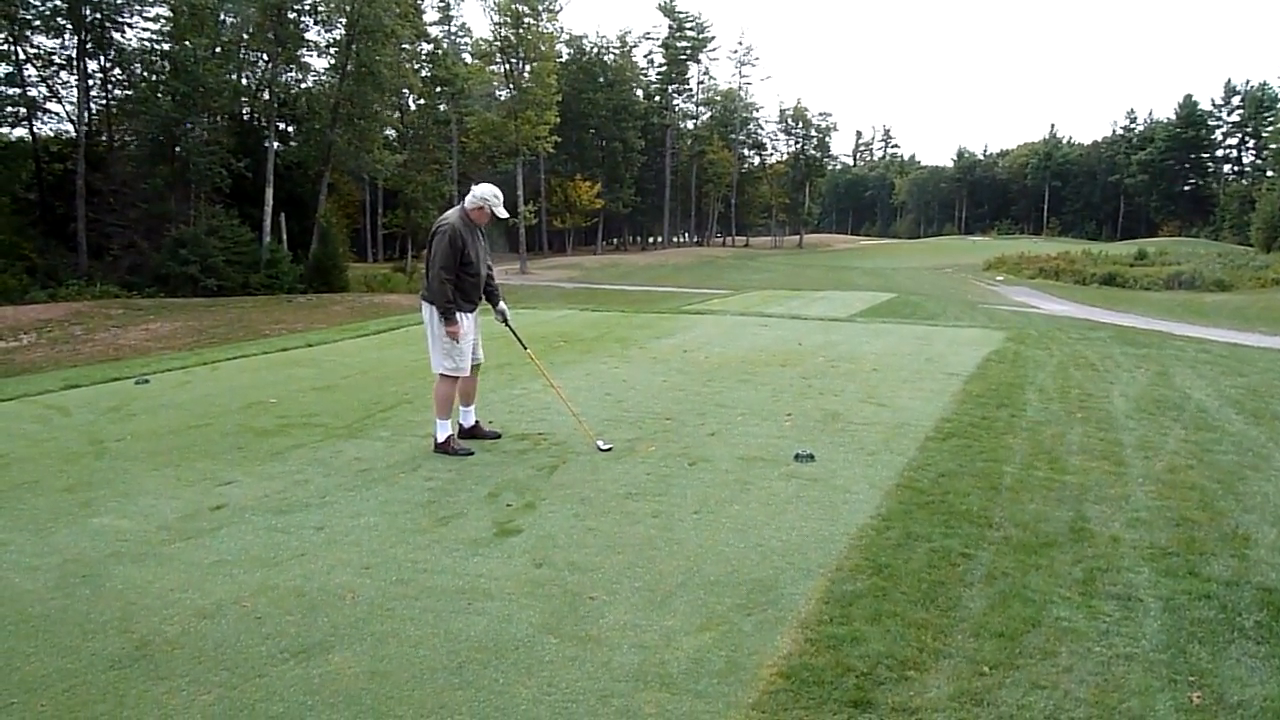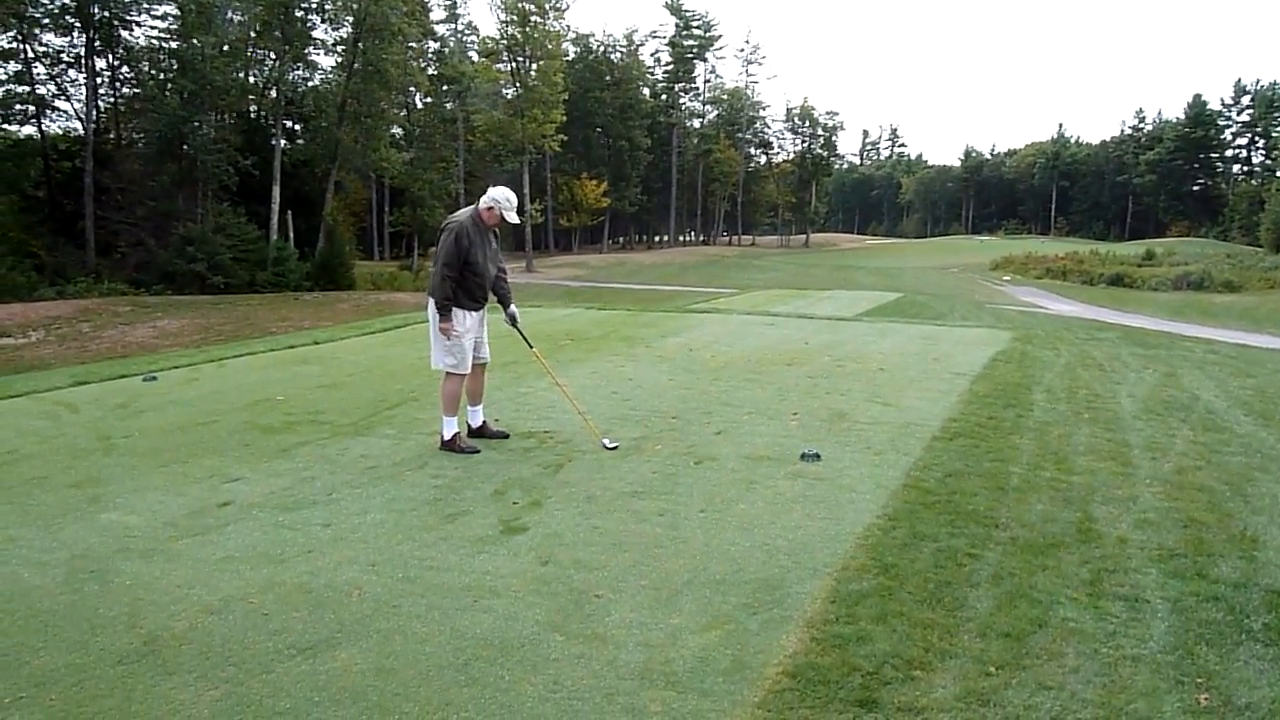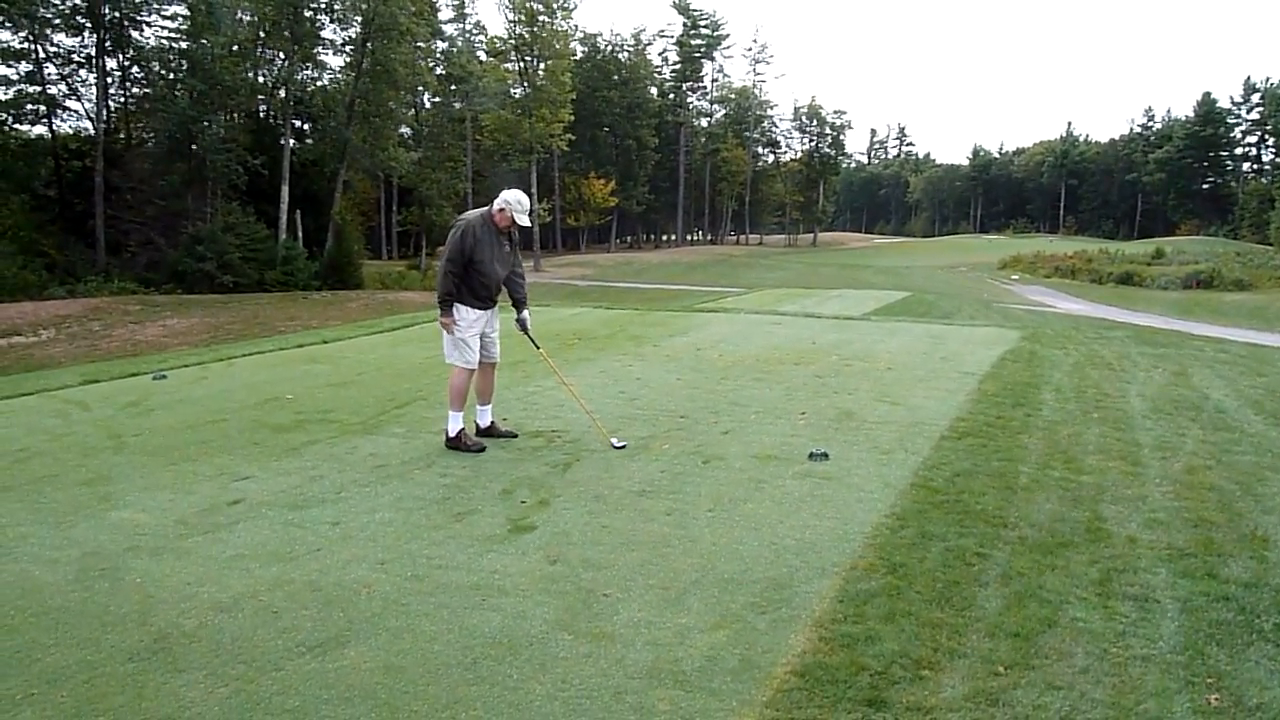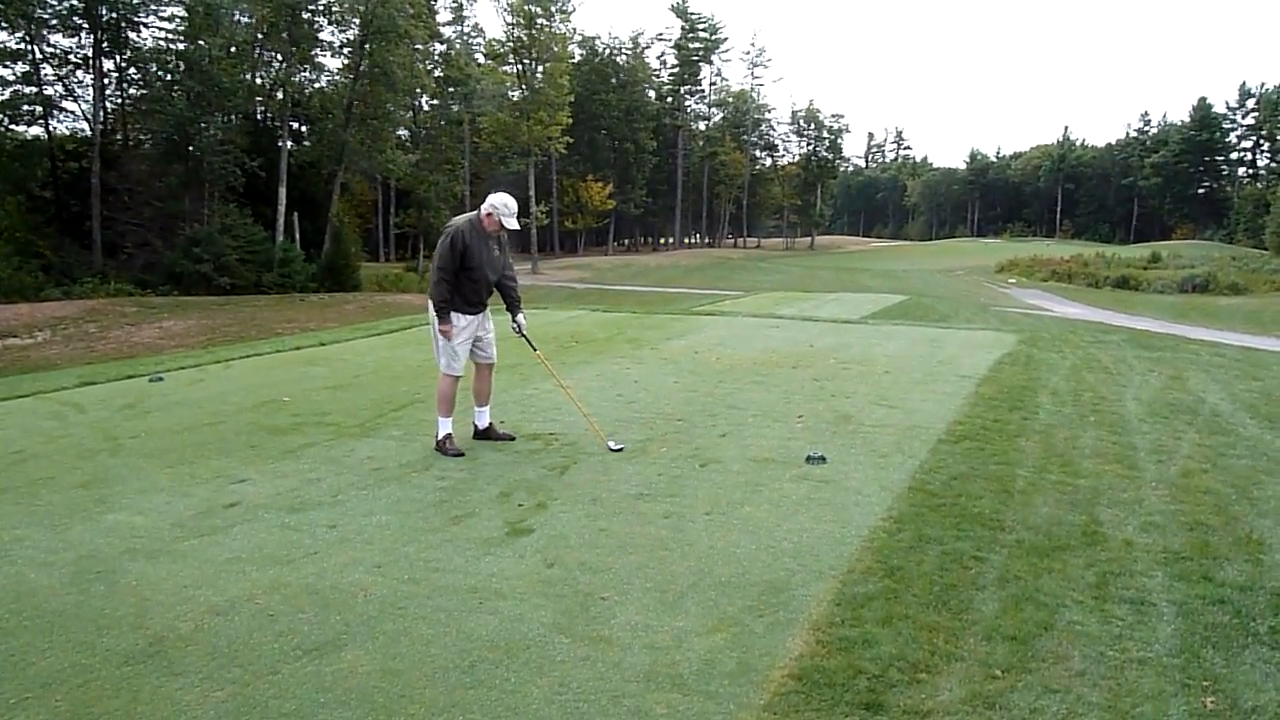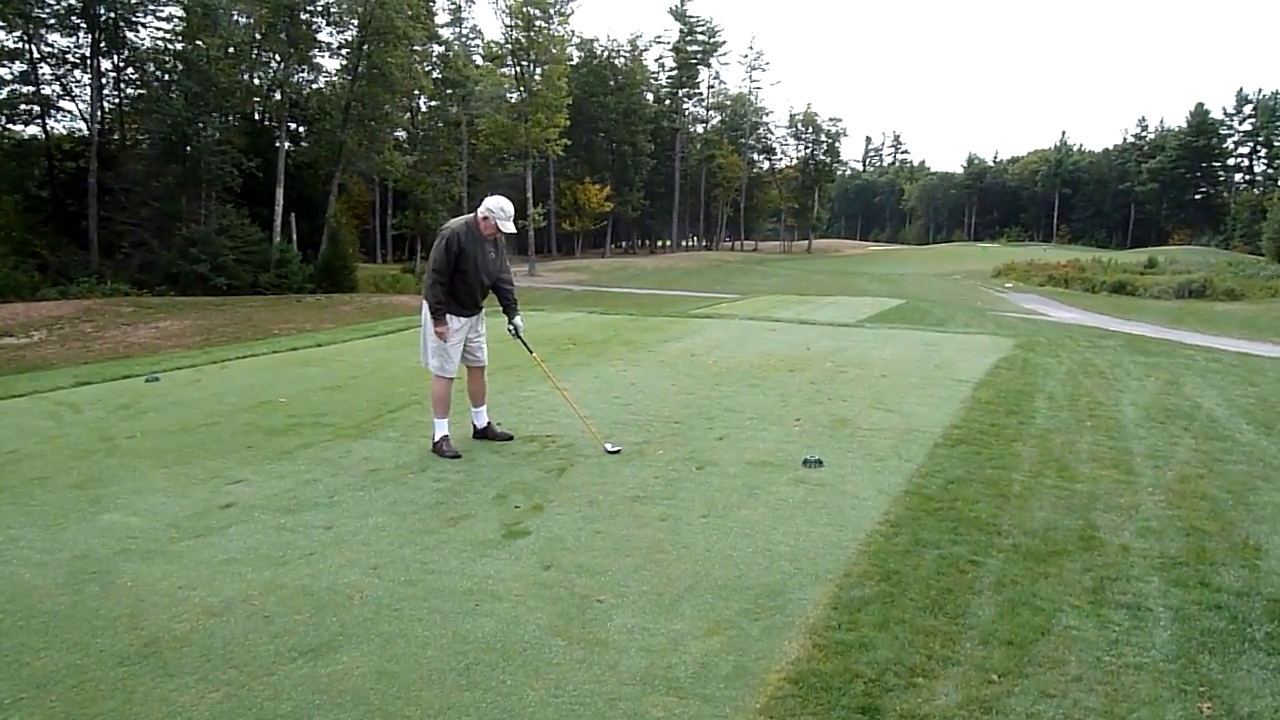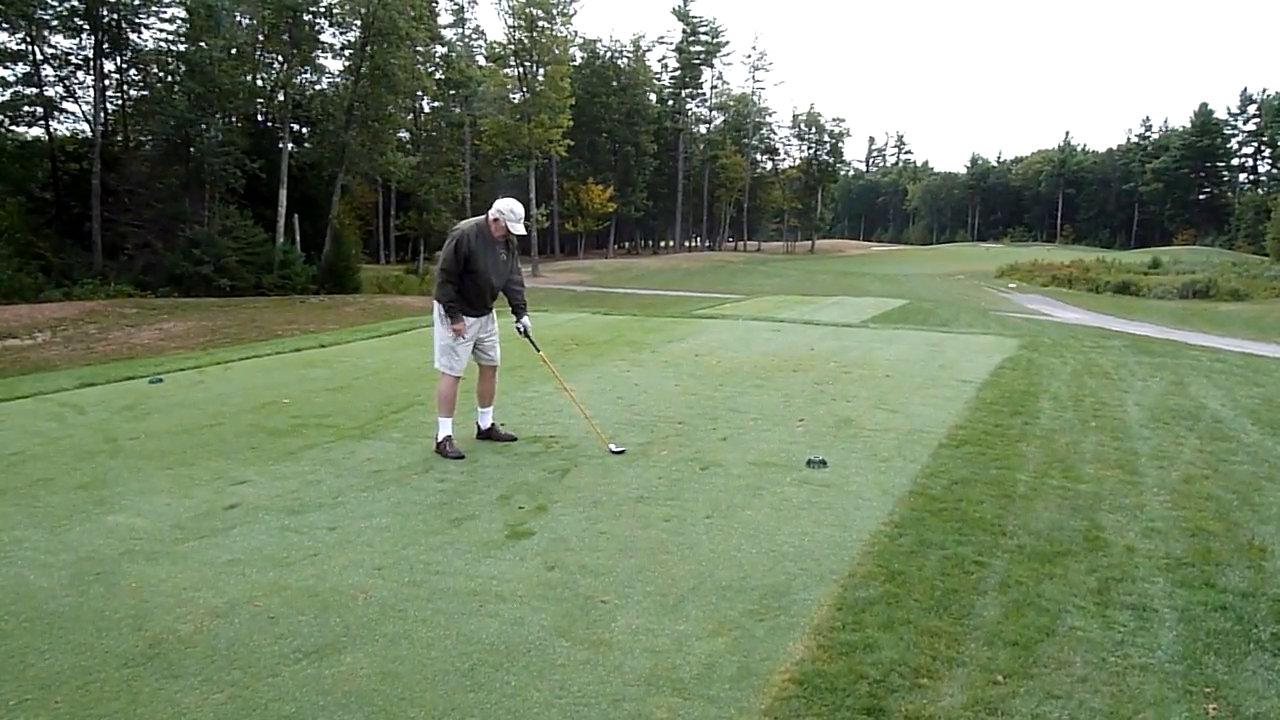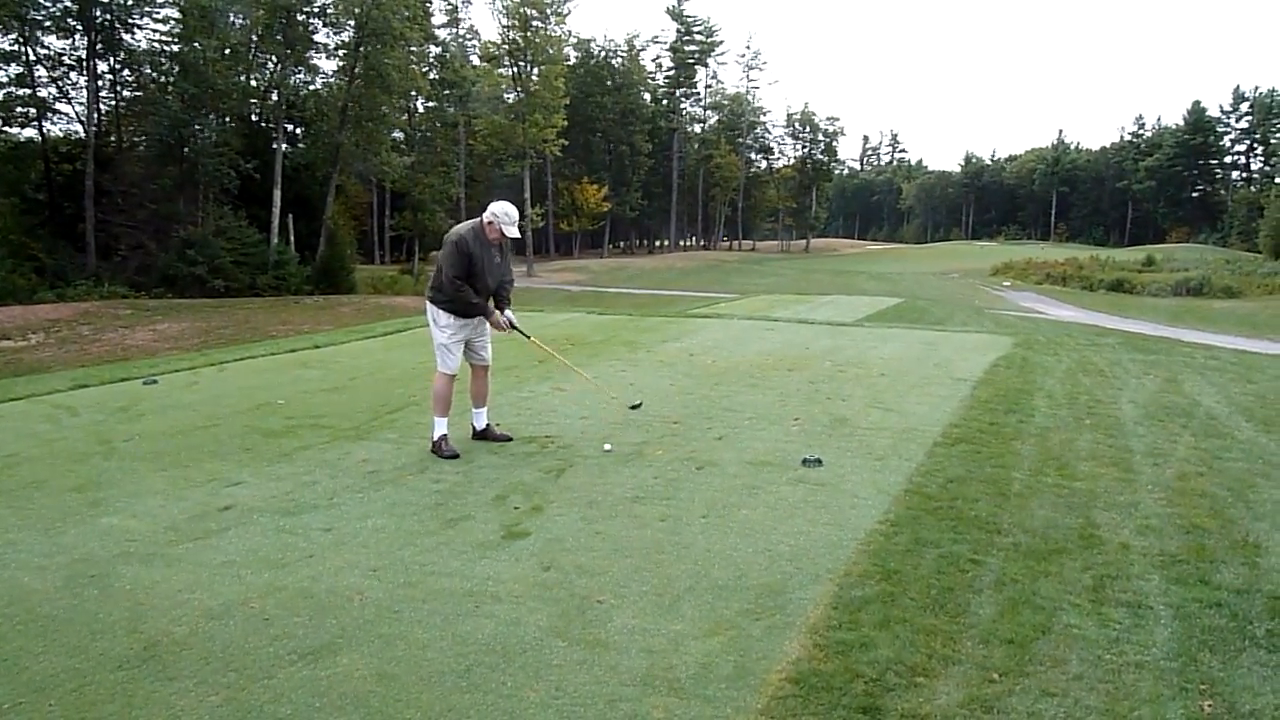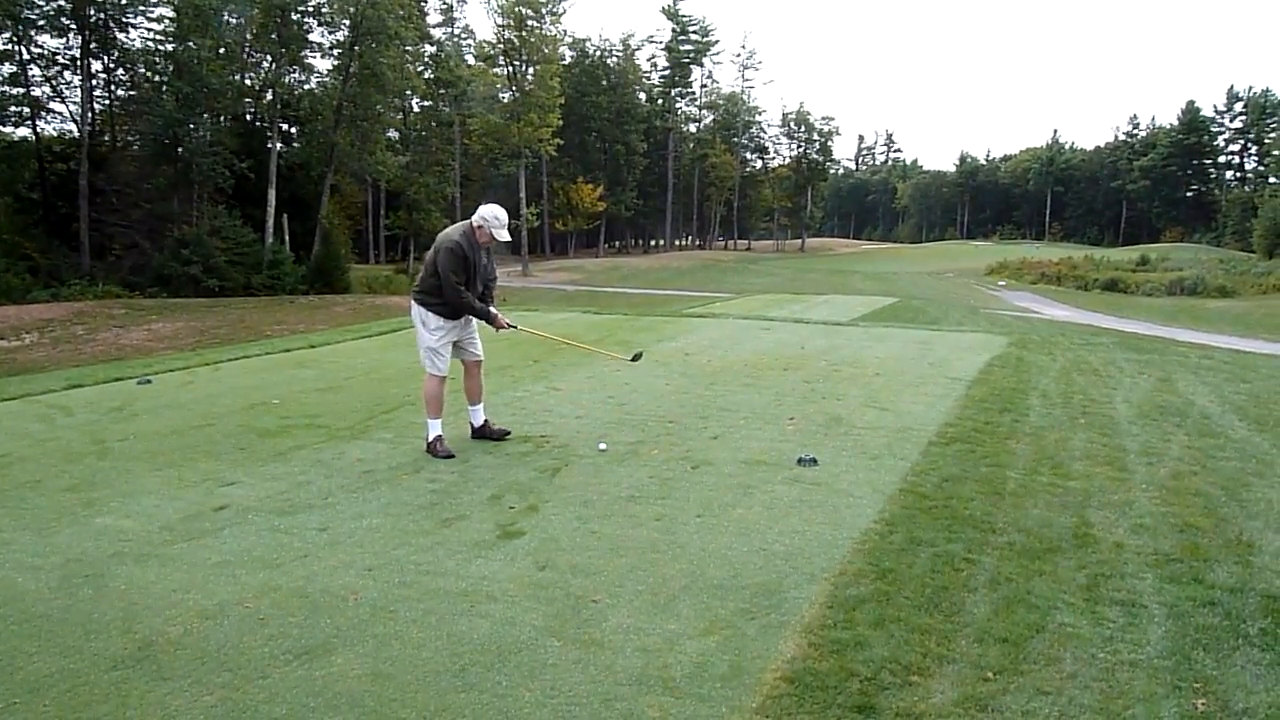
dt=0.3s
person 1, frame 1
left shoulder: (475, 227)
right shoulder: (450, 228)
left elbow: (485, 267)
right elbow: (440, 277)
left wrist: (496, 299)
right wrist: (448, 318)
left hip: (467, 309)
right hip: (448, 312)
left knee: (471, 366)
right knee: (450, 372)
left ankle: (468, 423)
right ankle: (443, 436)
person 1, frame 2
left shoulder: (490, 230)
right shoulder: (459, 227)
left elbow: (497, 268)
right elbow: (443, 273)
left wrist: (507, 302)
right wrist: (443, 314)
left hip: (476, 308)
right hip: (454, 310)
left knee: (478, 364)
right knee: (456, 370)
left ankle: (476, 423)
right ankle: (449, 434)
person 1, frame 3
left shoulder: (509, 233)
right shoulder: (468, 226)
left elbow: (515, 271)
right elbow: (449, 269)
left wrist: (521, 306)
right wrist: (445, 309)
left hip: (488, 307)
right hip: (463, 307)
left knee: (488, 363)
right knee: (465, 366)
left ankle: (484, 422)
right ankle: (454, 431)
person 1, frame 4
left shoulder: (498, 236)
right shoulder: (457, 231)
left elbow: (506, 275)
right elbow: (440, 276)
left wrist: (515, 310)
right wrist: (443, 317)
left hip: (480, 311)
right hip: (454, 313)
left knee: (486, 364)
right knee: (452, 371)
left ankle: (483, 425)
right ankle: (444, 434)
person 1, frame 5
left shoulder: (495, 239)
right shoulder: (453, 234)
left elbow: (502, 277)
right elbow: (435, 278)
left wrist: (512, 312)
right wrist: (439, 318)
left hip: (474, 312)
right hip: (447, 314)
left knee: (477, 367)
right knee: (444, 373)
left ankle: (481, 424)
right ankle: (440, 436)
person 1, frame 6
left shoulder: (508, 240)
right shoulder: (464, 235)
left elbow: (514, 278)
right elbow: (445, 278)
left wrist: (521, 312)
right wrist: (455, 317)
left hip: (484, 313)
right hip: (456, 313)
left knee: (490, 367)
right knee: (451, 372)
left ankle: (486, 425)
right ankle: (444, 437)
person 1, frame 7
left shoulder: (500, 242)
right shoulder: (460, 239)
left elbow: (505, 277)
right elbow: (453, 284)
left wrist: (503, 307)
right wrist: (488, 312)
left hip: (477, 313)
right hip: (448, 312)
left knee: (482, 367)
right knee: (447, 371)
left ankle: (481, 425)
right ankle: (440, 435)
person 1, frame 8
left shoulder: (483, 241)
right shoulder: (452, 244)
left elbow: (488, 277)
right elbow: (455, 293)
left wrist: (490, 306)
right wrist: (488, 316)
left hip: (462, 312)
right hip: (434, 312)
left knee: (474, 363)
right knee: (437, 372)
left ankle: (479, 423)
right ankle: (434, 437)
